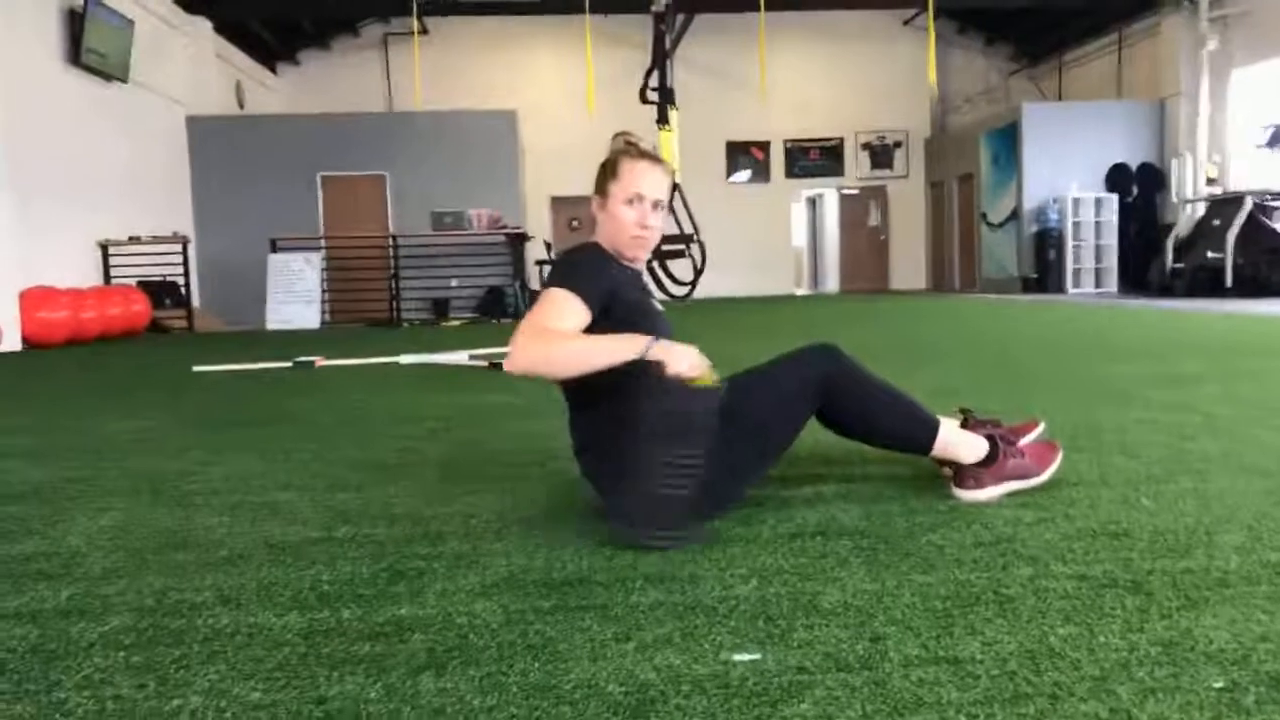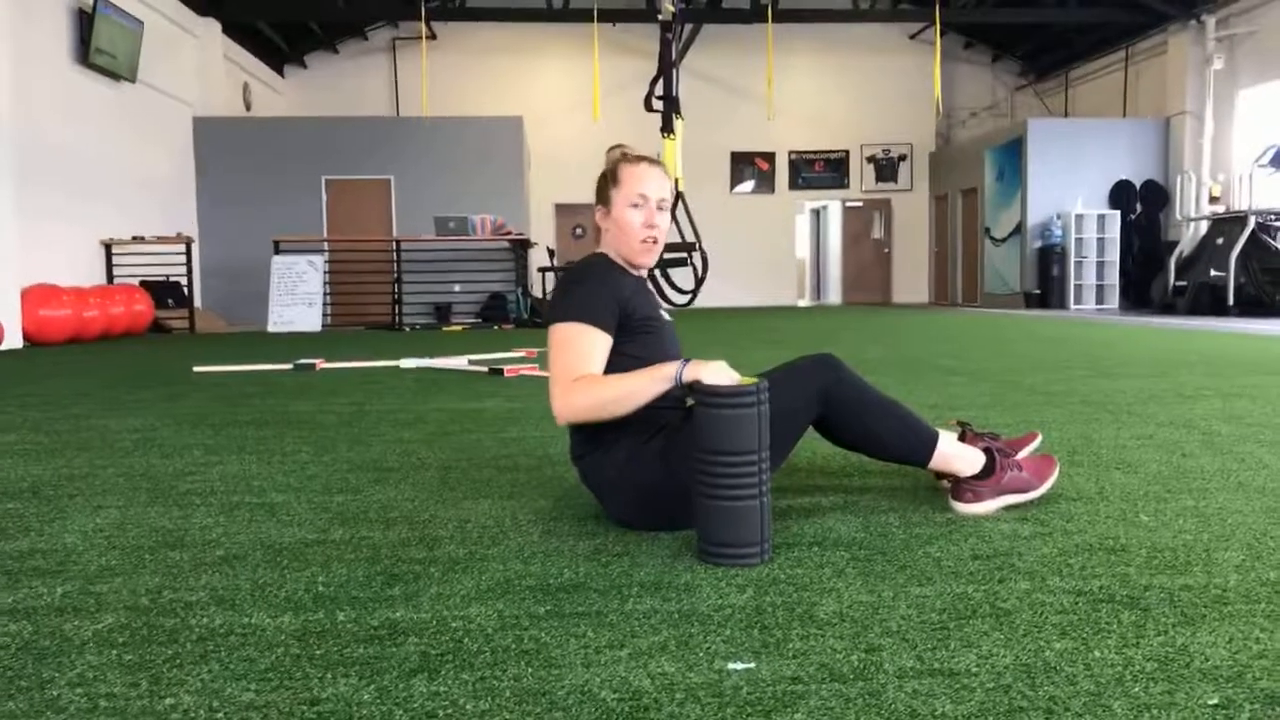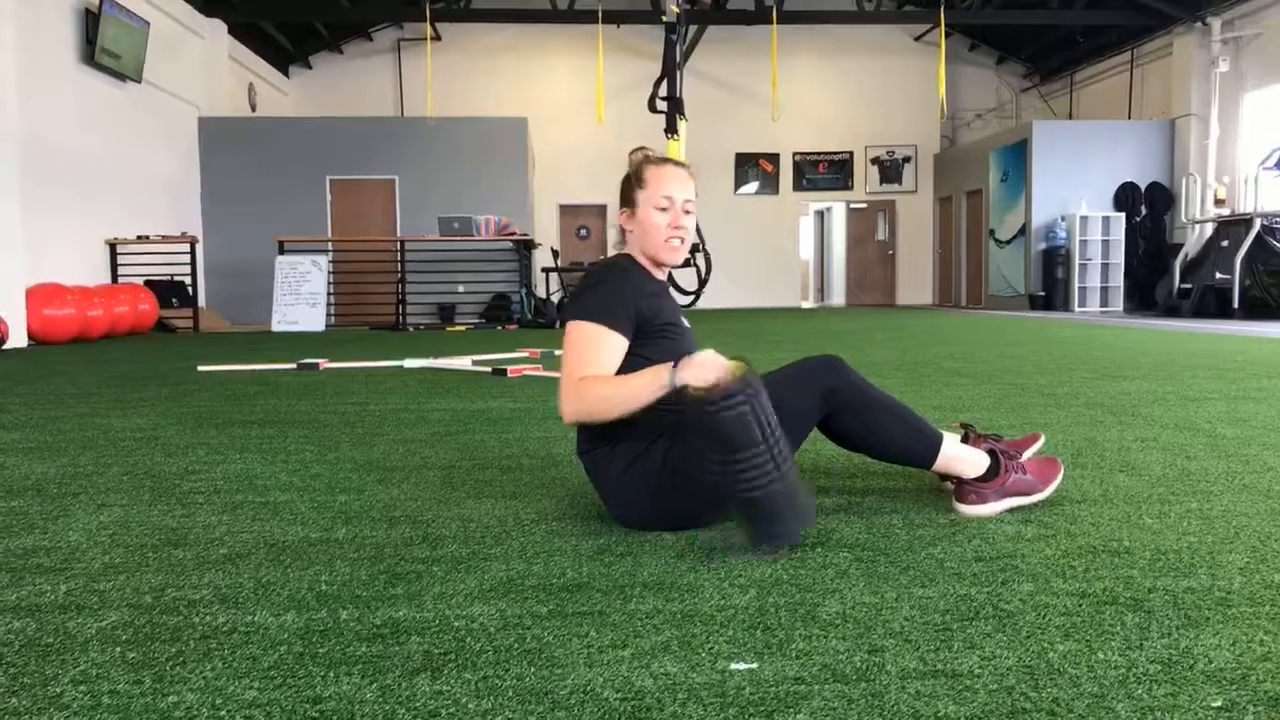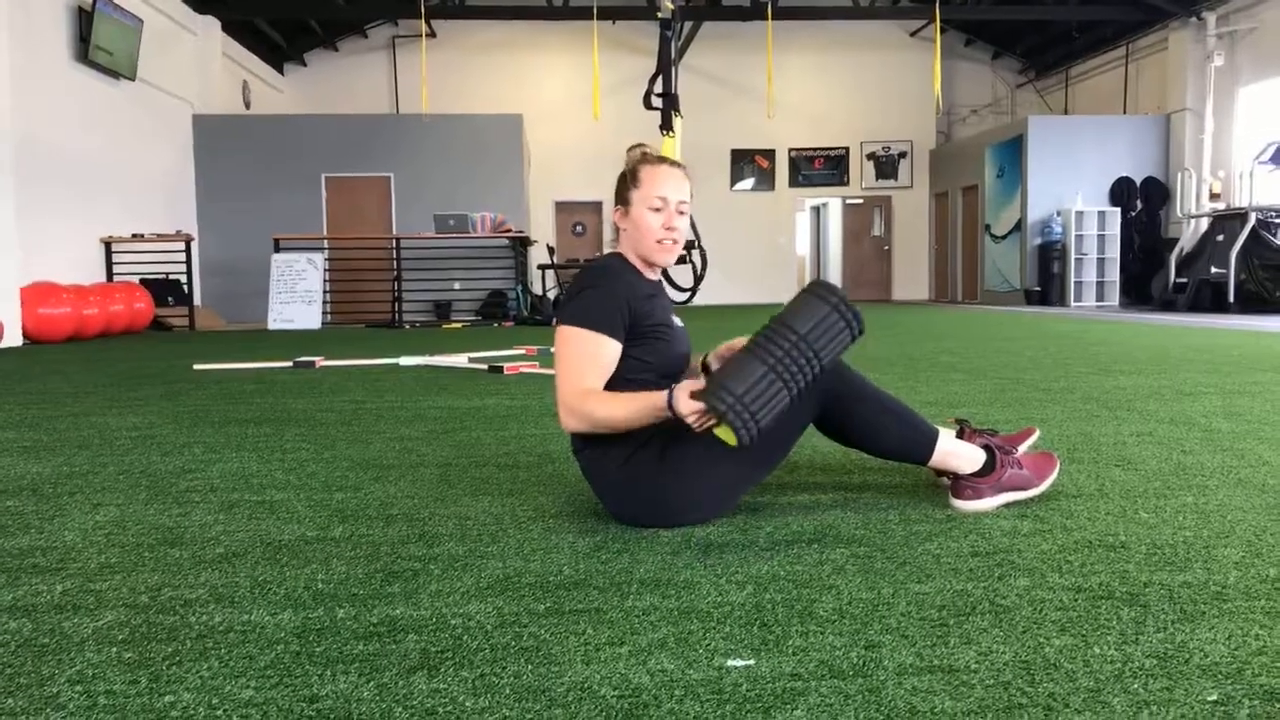
dt=0.5s
person 1, frame 1
left shoulder: (620, 274)
right shoulder: (588, 268)
right elbow: (525, 351)
left wrist: (682, 362)
right wrist: (649, 347)
left knee: (812, 376)
right knee: (820, 366)
left ankle: (963, 436)
right ankle: (978, 456)
person 1, frame 2
left shoulder: (627, 283)
right shoulder: (593, 283)
right elbow: (569, 401)
left wrist: (696, 381)
right wrist: (684, 370)
left hip: (654, 465)
right hip: (645, 482)
left knee: (816, 384)
right knee: (820, 378)
left ankle: (962, 449)
right ankle: (977, 471)
person 1, frame 3
left shoulder: (647, 287)
right shoulder: (613, 284)
right elbow: (577, 400)
left wrist: (705, 381)
right wrist: (676, 372)
left hip: (663, 464)
right hip: (649, 482)
left knee: (820, 385)
right knee: (824, 378)
left ankle: (966, 451)
right ankle: (979, 471)
person 1, frame 4
left shoulder: (643, 285)
right shoulder: (604, 287)
right elbow: (575, 408)
left wrist: (708, 365)
right wrist: (670, 404)
left hip: (661, 460)
right hip: (646, 483)
left knee: (813, 373)
right knee: (818, 375)
left ankle: (959, 445)
right ankle: (976, 469)
